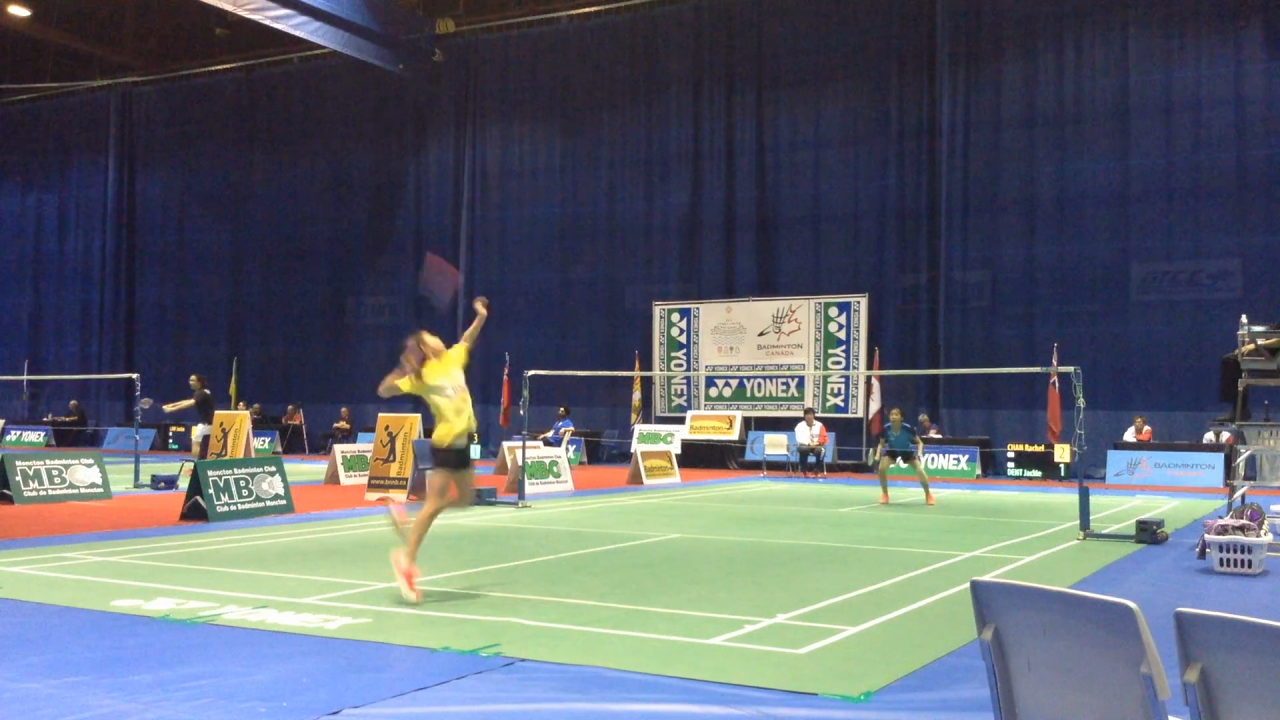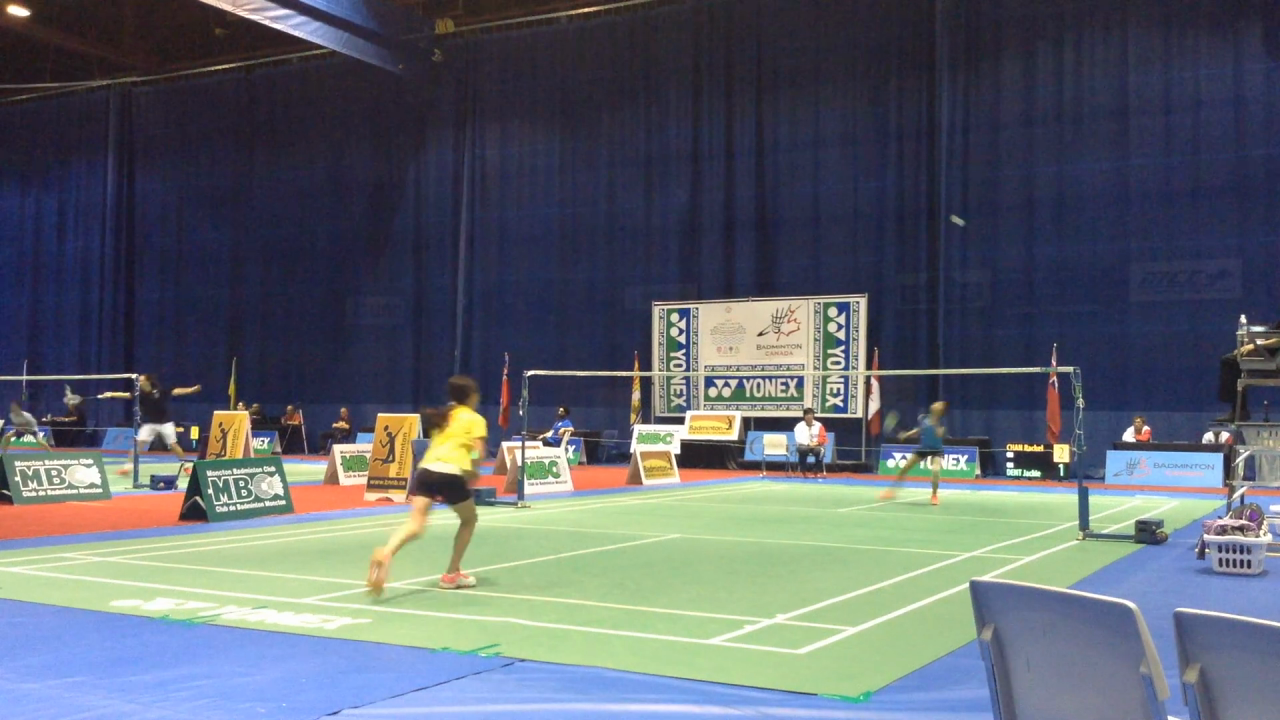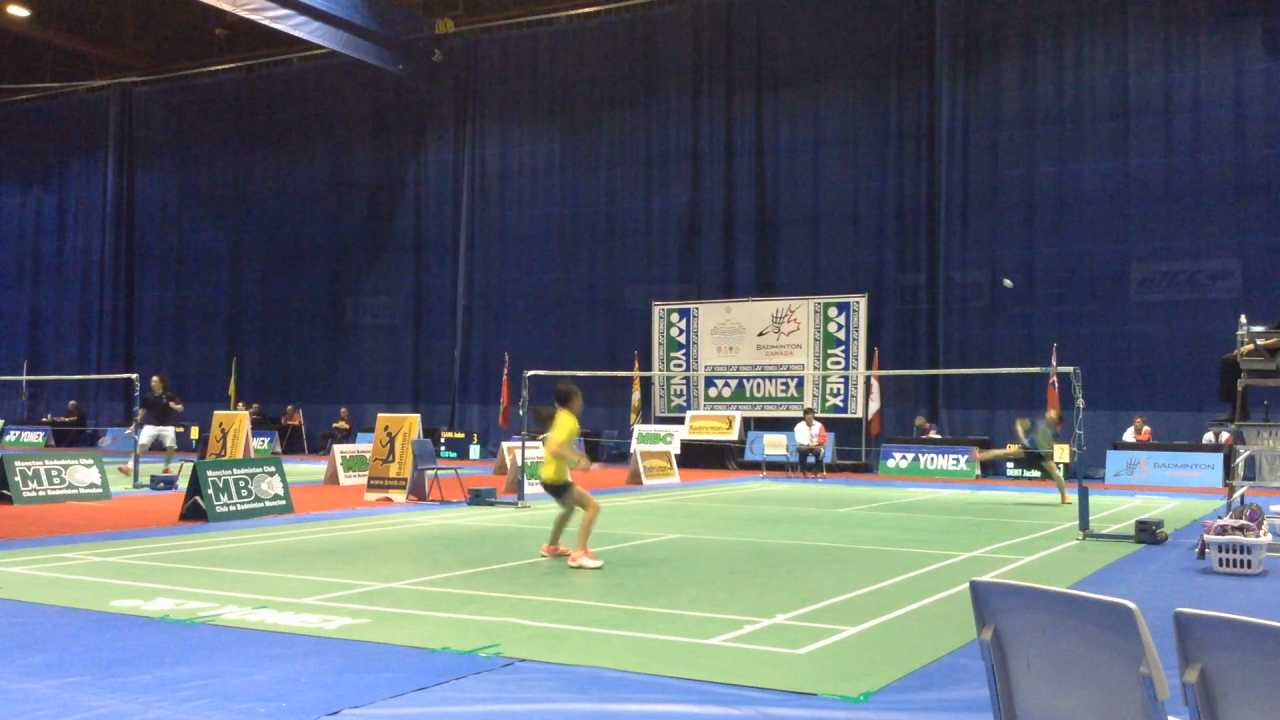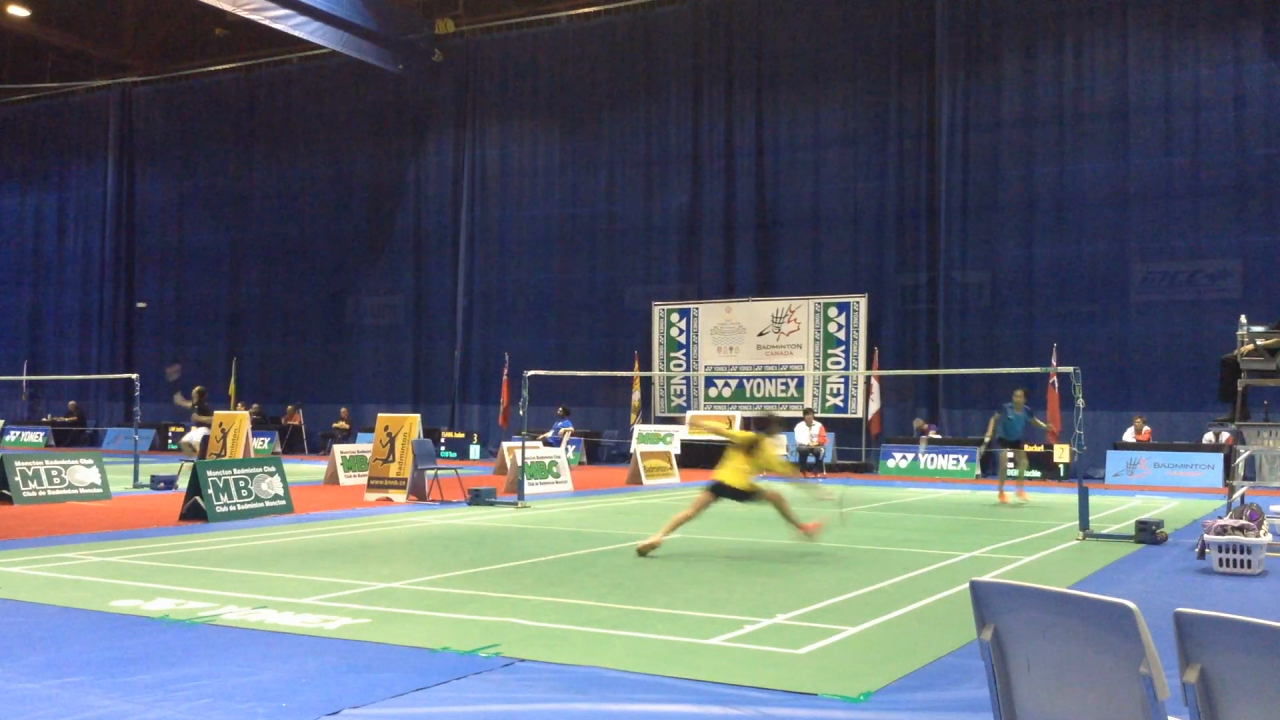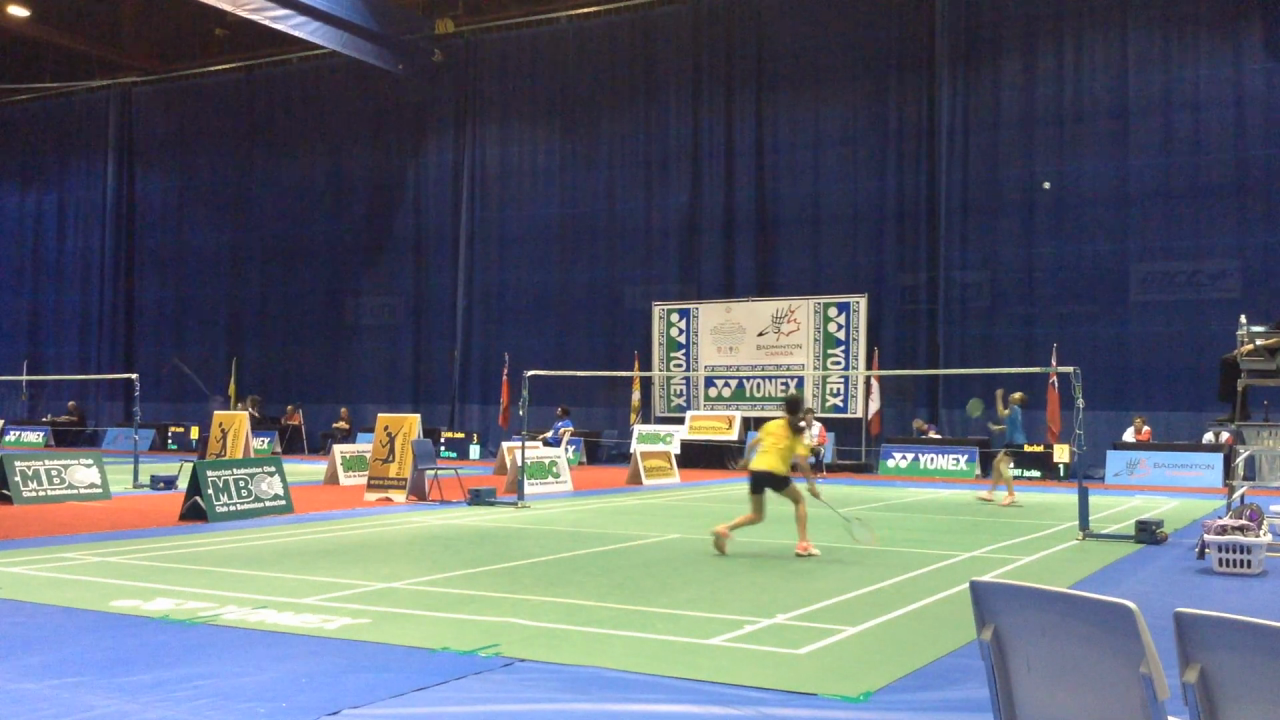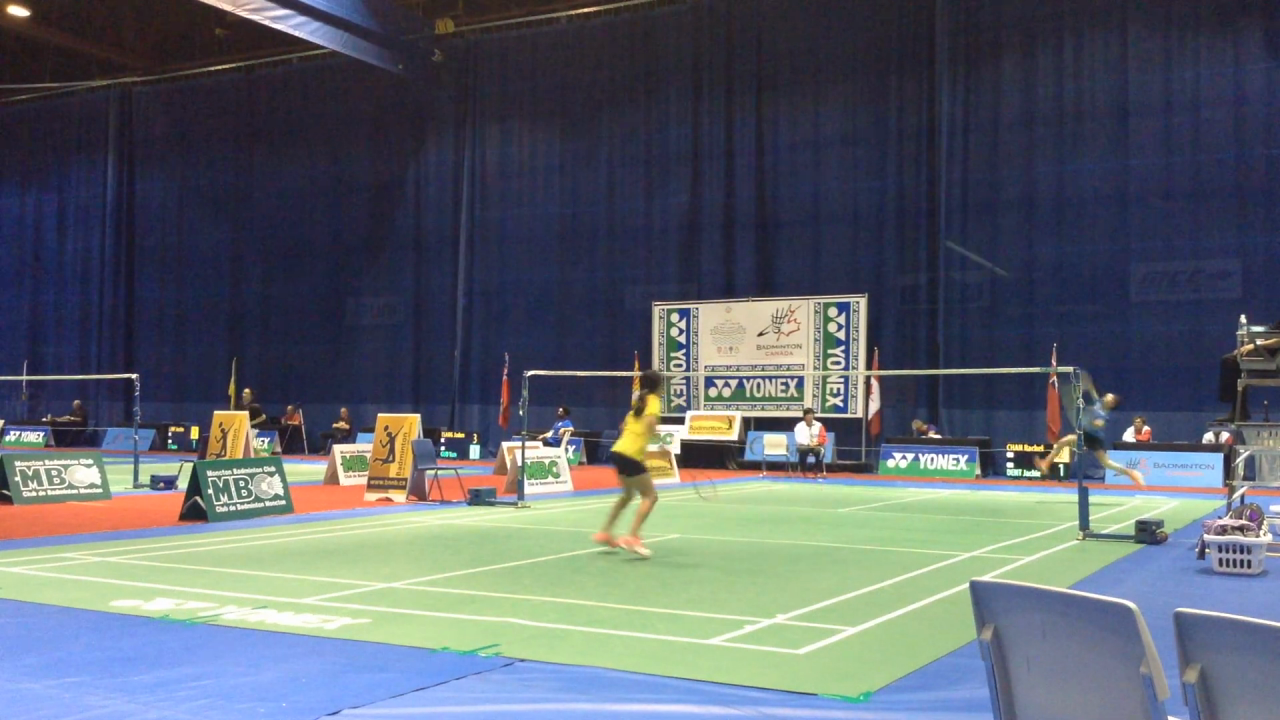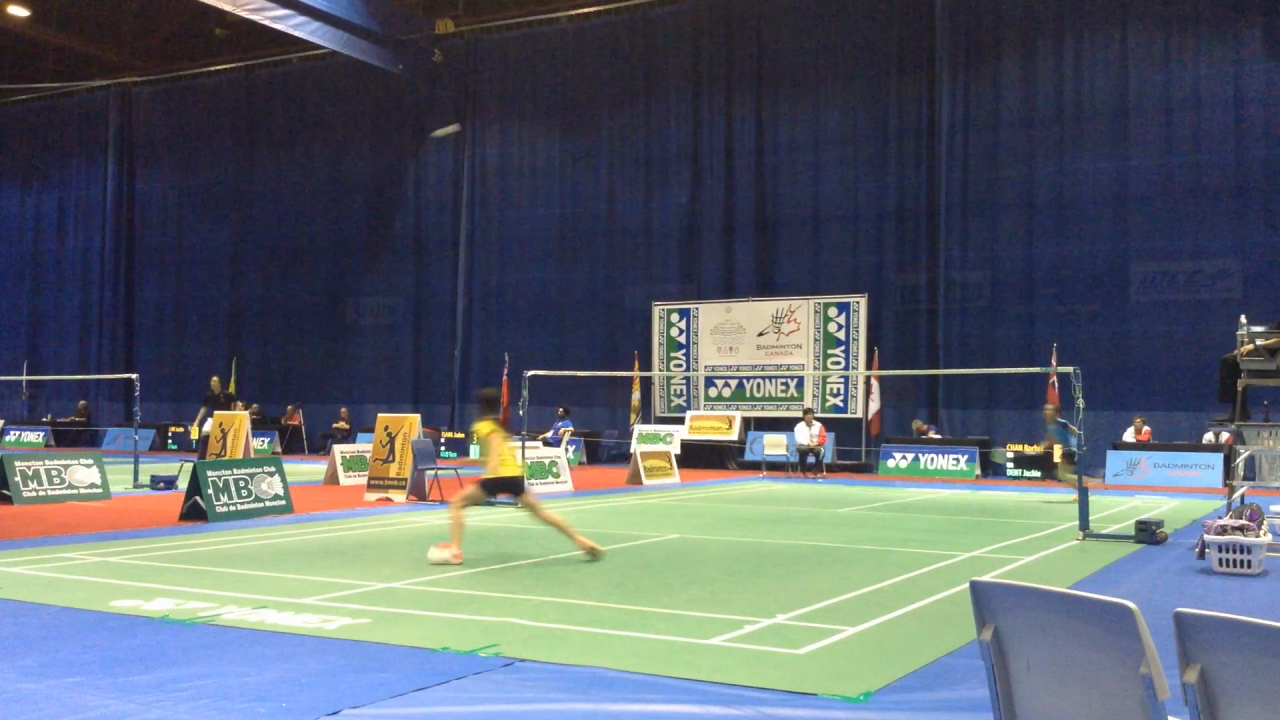
dt=0.7s
person 1, frame 1
left shoulder: (452, 357)
right shoulder: (420, 374)
left elbow: (467, 339)
right elbow: (383, 391)
left wrist: (480, 317)
right wrist: (402, 369)
left hip: (461, 442)
right hip: (446, 443)
left knee: (464, 497)
right knee: (434, 503)
left ankle: (405, 512)
right ankle: (406, 563)
person 1, frame 2
left shoulder: (442, 416)
right shoulder: (475, 419)
right elbow: (478, 453)
right wrist: (472, 468)
left hip: (427, 470)
right hip: (450, 475)
left knee: (415, 524)
right knee: (469, 520)
left ankle: (385, 555)
right ankle: (452, 574)
person 1, frame 3
left shoulder: (563, 419)
right shoulder: (566, 421)
right elbow: (555, 449)
left wrist: (579, 457)
right wrist: (580, 462)
left hip: (556, 476)
right hip: (555, 478)
left knee: (570, 508)
right knee: (593, 507)
left ankle: (552, 546)
right ankle: (579, 554)
person 1, frame 4
left shoulder: (745, 437)
right shoulder: (768, 452)
left elbow: (721, 432)
right elbow: (789, 473)
left wrist: (698, 423)
left hip: (720, 481)
right hip: (739, 488)
left knee: (691, 512)
right knee: (777, 498)
left ankle: (657, 538)
right ankle: (804, 528)
person 1, frame 5
left shoulder: (771, 425)
right shoulder: (798, 433)
left elbow: (752, 445)
right elbow: (802, 461)
left wrist: (745, 460)
right wrist: (812, 485)
left hip: (756, 470)
right hip: (774, 472)
left knee: (755, 516)
right knee: (799, 501)
left ankle: (724, 529)
right ankle: (803, 545)
person 1, frame 6
left shoulder: (640, 403)
right shoulder: (653, 402)
left elbow: (626, 424)
right elbow: (650, 419)
left hip: (619, 452)
right hip: (630, 455)
left knee: (629, 495)
right knee: (650, 497)
left ankle: (605, 533)
right ankle: (633, 538)
person 1, frame 7
left shoulder: (481, 426)
right shoulder: (495, 425)
left elbow: (494, 441)
left wrist: (493, 467)
right wrist: (483, 459)
left hip: (499, 476)
right hip: (514, 475)
left knee: (457, 505)
right knee: (539, 512)
left ankle: (455, 551)
right ankle: (582, 542)
